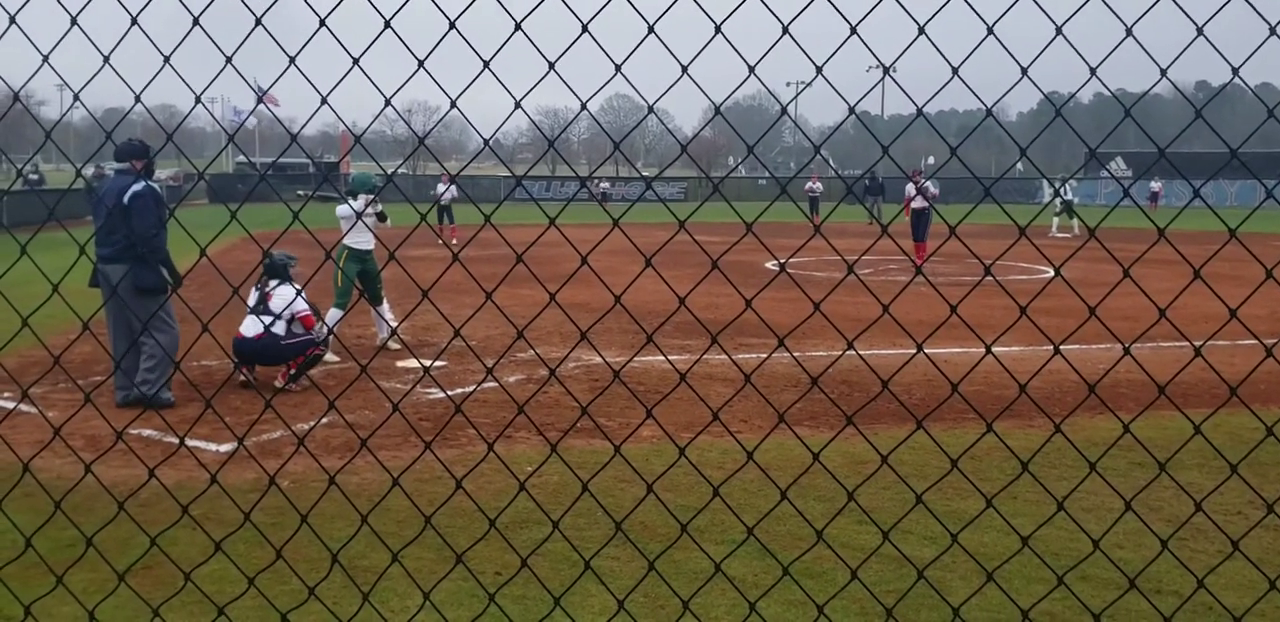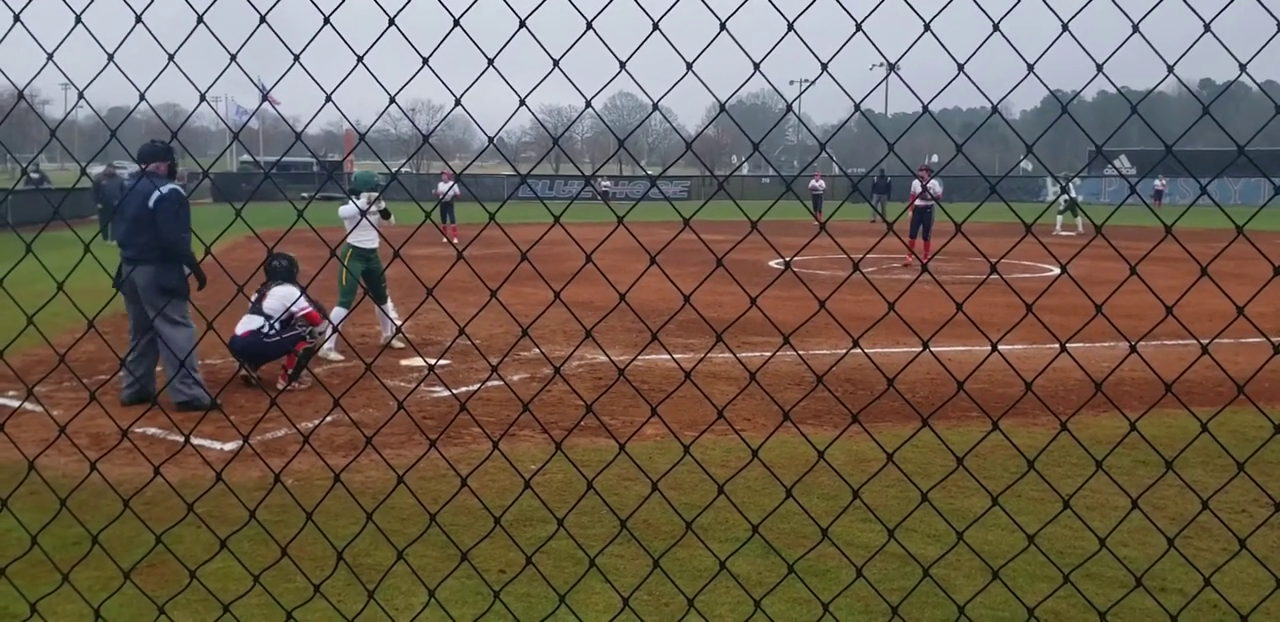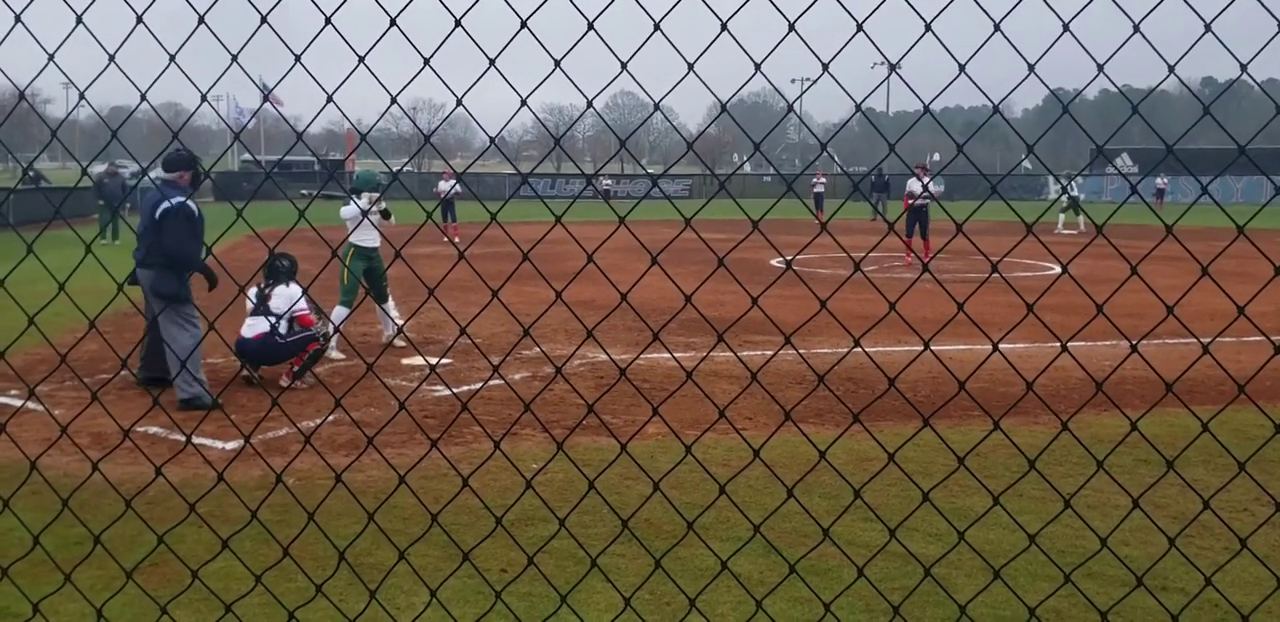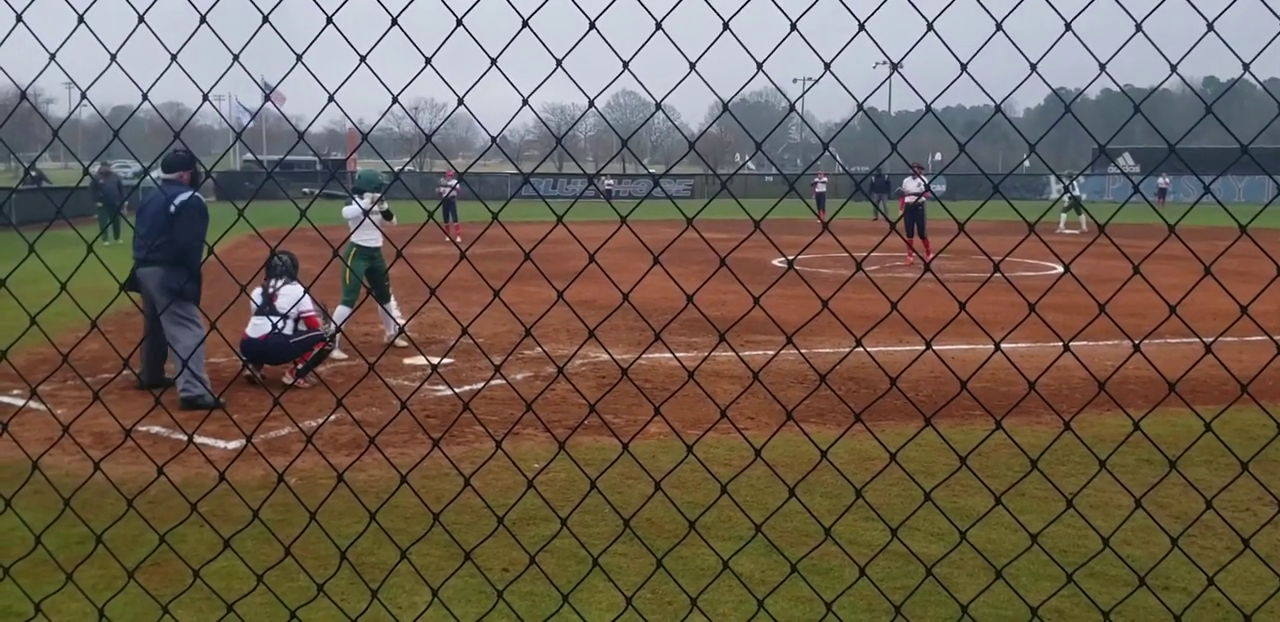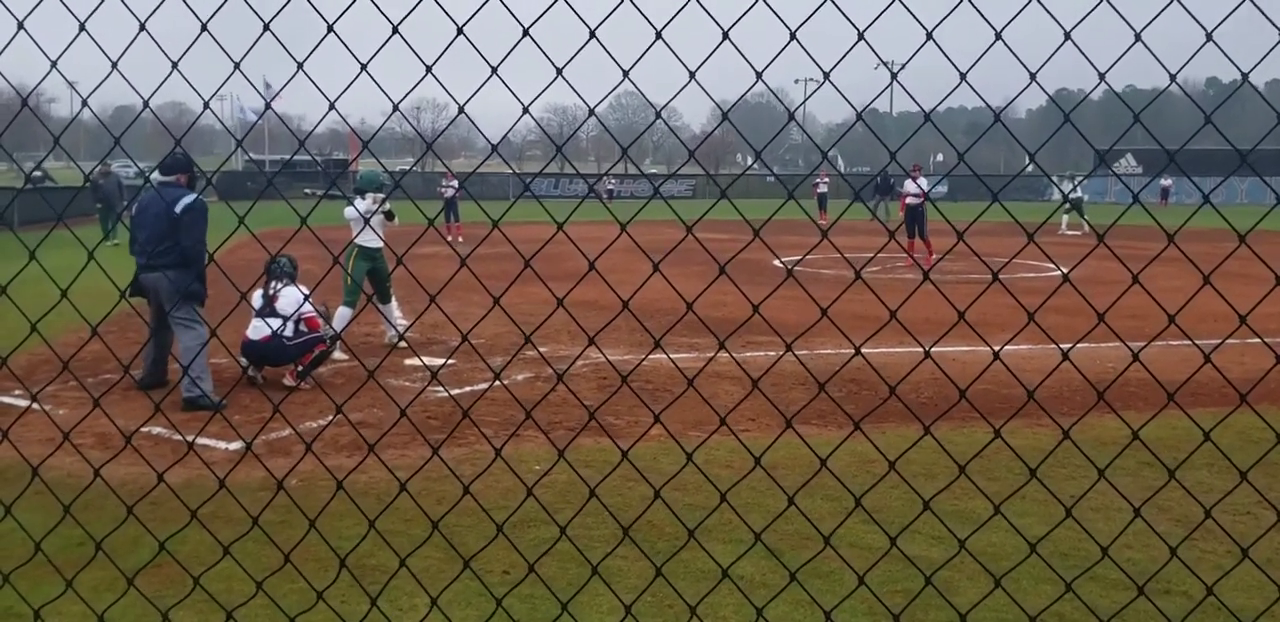
dt=0.5s
person 1, frame 1
left shoulder: (105, 188)
right shoulder: (142, 189)
left elbow: (104, 231)
right elbow: (149, 238)
left wrist: (108, 260)
right wrist: (171, 270)
left hip: (107, 268)
right hip: (136, 269)
left knee: (121, 333)
right knee: (162, 329)
left ankle: (126, 390)
right ankle: (149, 390)
person 1, frame 2
left shoulder: (128, 191)
right shoulder: (167, 192)
left elbow: (119, 233)
right elbow: (175, 239)
right wrist: (195, 268)
left hip: (131, 269)
right hip: (159, 270)
left knee: (142, 332)
right knee: (177, 331)
left ankle: (136, 388)
right ankle: (189, 395)
person 1, frame 3
left shoulder: (155, 194)
right shoulder: (179, 204)
right elbow: (179, 250)
right wrist: (205, 270)
left hip: (148, 269)
right hip: (166, 274)
left knee: (160, 325)
right knee: (185, 330)
left ankle: (153, 372)
right ankle: (192, 393)
person 1, frame 4
left shoulder: (150, 197)
right shoulder: (189, 199)
left elbow: (138, 239)
right elbow: (189, 245)
left wrist: (147, 263)
right wrist: (195, 280)
left hip: (144, 270)
right hip: (169, 273)
left knee: (155, 325)
right knee: (188, 330)
left ankle: (150, 376)
right ankle: (193, 392)
person 1, frame 5
left shoulder: (142, 200)
right shoulder: (190, 201)
left elbow: (133, 243)
right elbow: (194, 247)
right wrist: (200, 281)
left hip: (147, 275)
right hip: (176, 276)
left knee: (159, 326)
right knee: (193, 332)
left ankle: (150, 375)
right ankle: (196, 393)
person 2, frame 1
left shoulder: (370, 207)
right shoulder: (348, 205)
left elbow: (386, 223)
right elbow: (340, 213)
left wrist: (377, 207)
right wrist: (362, 202)
left hip: (368, 256)
right hip: (349, 256)
left knee: (378, 298)
right knee: (341, 302)
left ankle: (384, 337)
person 2, frame 2
left shoulder: (374, 205)
right shoulder: (352, 204)
left elbow: (390, 221)
right elbow: (343, 213)
left wrist: (380, 204)
right wrist: (364, 201)
left hip: (372, 254)
right hip: (353, 254)
left knee: (382, 296)
right knee: (346, 300)
left ankle: (389, 335)
right ankle: (327, 347)
person 2, frame 3
left shoulder: (374, 205)
right shoulder: (352, 203)
left elbow: (390, 221)
right elbow: (344, 214)
left wrist: (381, 205)
right wrist: (365, 201)
left hip: (374, 254)
right hip: (355, 254)
left knee: (383, 295)
right knee: (347, 299)
left ankle: (390, 334)
right ankle: (329, 345)
person 2, frame 4
left shoulder: (376, 205)
right shoulder: (355, 204)
left elbow: (391, 221)
right elbow: (347, 214)
left wrist: (383, 206)
right wrist: (368, 201)
left hip: (376, 253)
right hip: (357, 253)
left knee: (385, 295)
right knee: (349, 299)
left ankle: (392, 334)
right ankle: (331, 344)
person 2, frame 5
left shoulder: (378, 205)
right shoulder: (356, 204)
left elbow: (392, 221)
right elbow: (349, 215)
left wrist: (385, 206)
right wrist: (370, 201)
left hip: (378, 254)
right hip: (358, 254)
left knee: (386, 296)
right knee: (350, 300)
left ankle: (393, 335)
right ankle: (332, 345)
person 3, frame 1
left shoulder: (257, 287)
right shoulder: (292, 289)
right elbow: (309, 325)
left hip: (240, 347)
right hip: (267, 349)
right knee: (321, 339)
left ankle: (245, 369)
right ankle: (288, 378)
person 3, frame 2
left shoulder: (262, 289)
right shoulder: (289, 290)
right elbow: (315, 320)
left hip: (237, 344)
right hip: (254, 345)
right knee: (309, 333)
left ankle: (250, 367)
right ankle: (288, 378)
person 3, frame 3
left shoulder: (254, 291)
right shoulder: (293, 288)
right elbow: (306, 322)
right wrist: (316, 320)
left hip: (242, 347)
right hip: (267, 348)
right knee: (320, 335)
left ankle: (251, 367)
right ankle: (292, 376)
person 3, frame 4
left shoulder: (257, 291)
right shoulder: (298, 289)
right elbow: (313, 324)
right wrist: (320, 320)
left hip: (248, 346)
right hip: (276, 347)
right knee: (327, 337)
left ankle: (254, 366)
right ankle: (296, 374)
person 3, frame 5
left shoulder: (258, 293)
right shoulder: (299, 291)
right elbow: (314, 325)
right wrist: (323, 322)
left hip: (249, 348)
right hip: (275, 350)
right knee: (328, 337)
left ankle: (255, 367)
right ankle: (296, 375)
